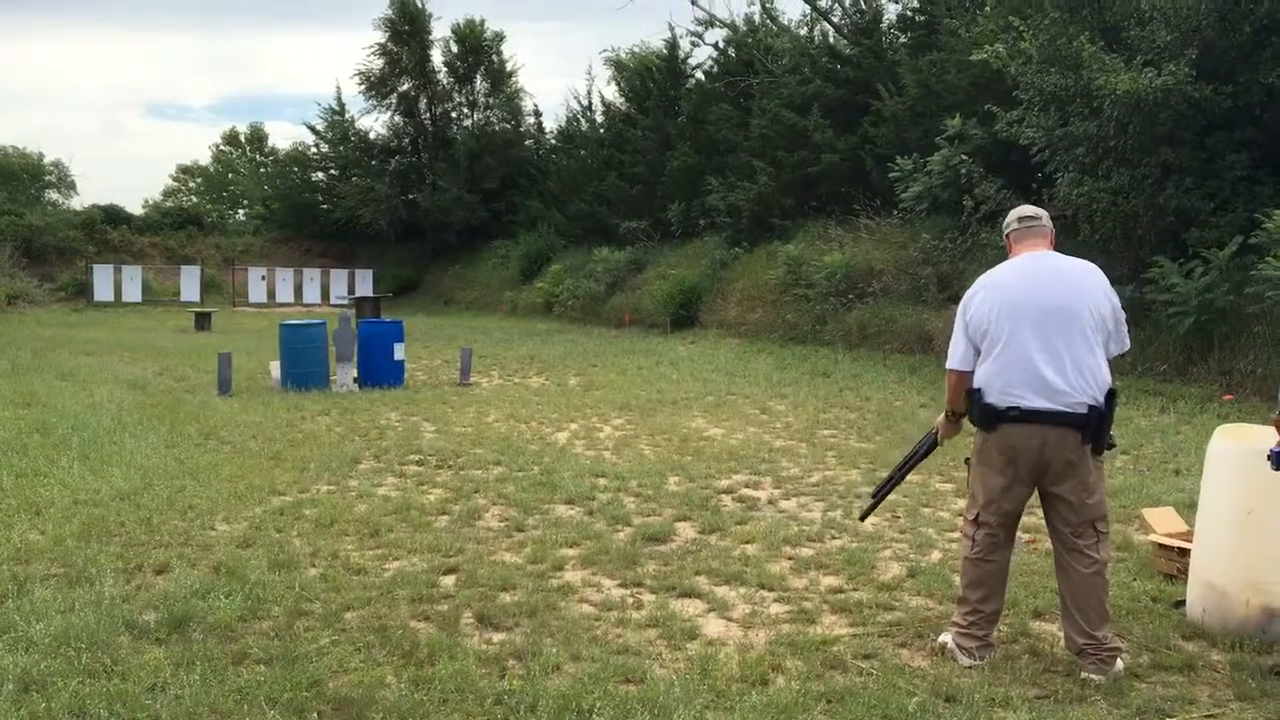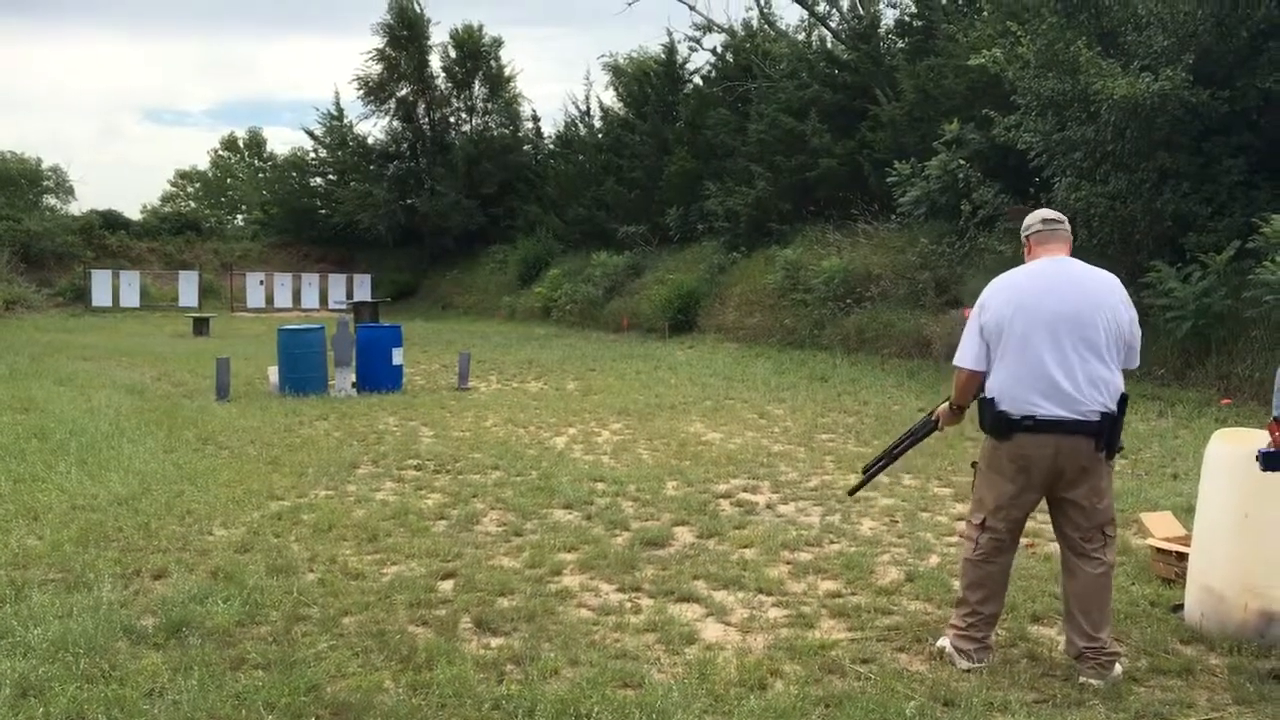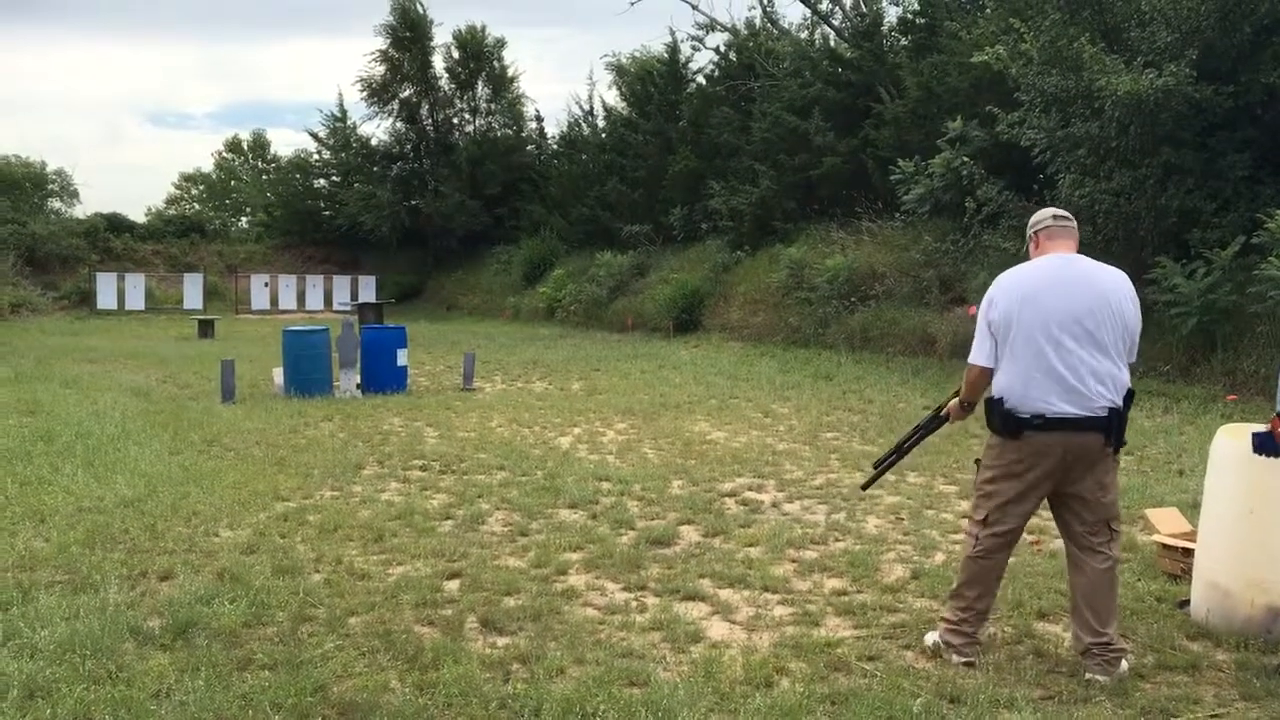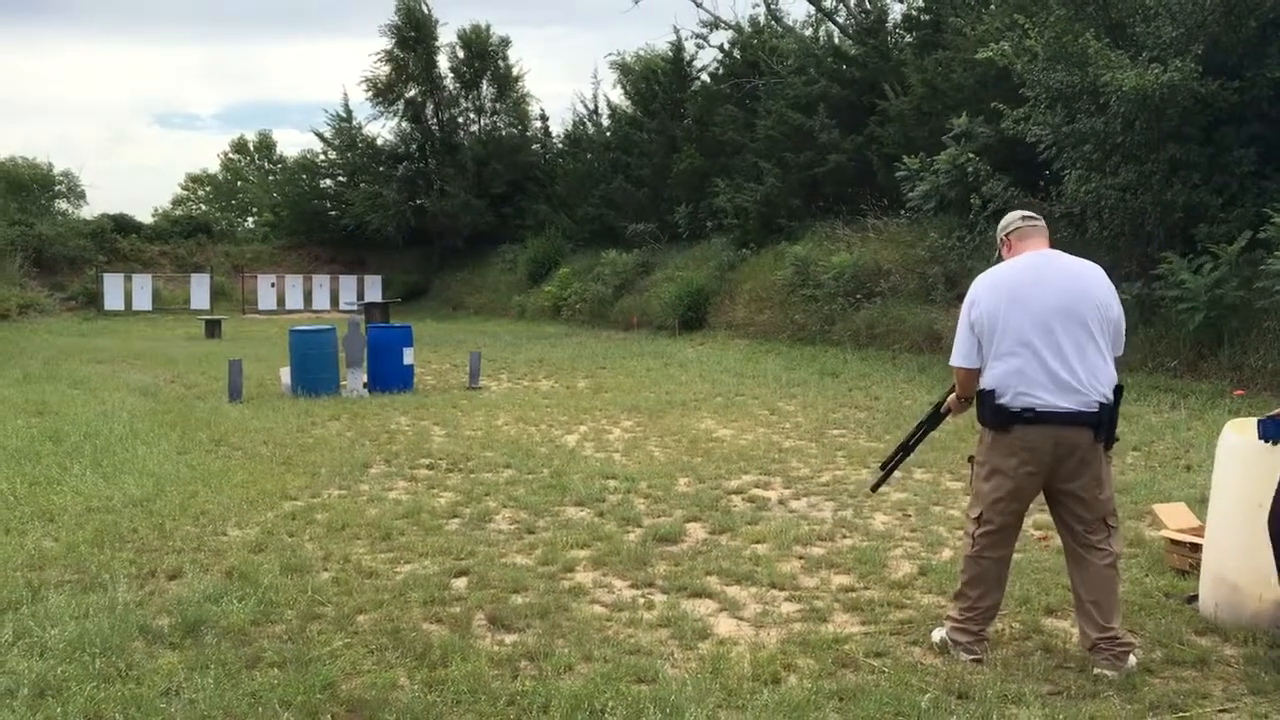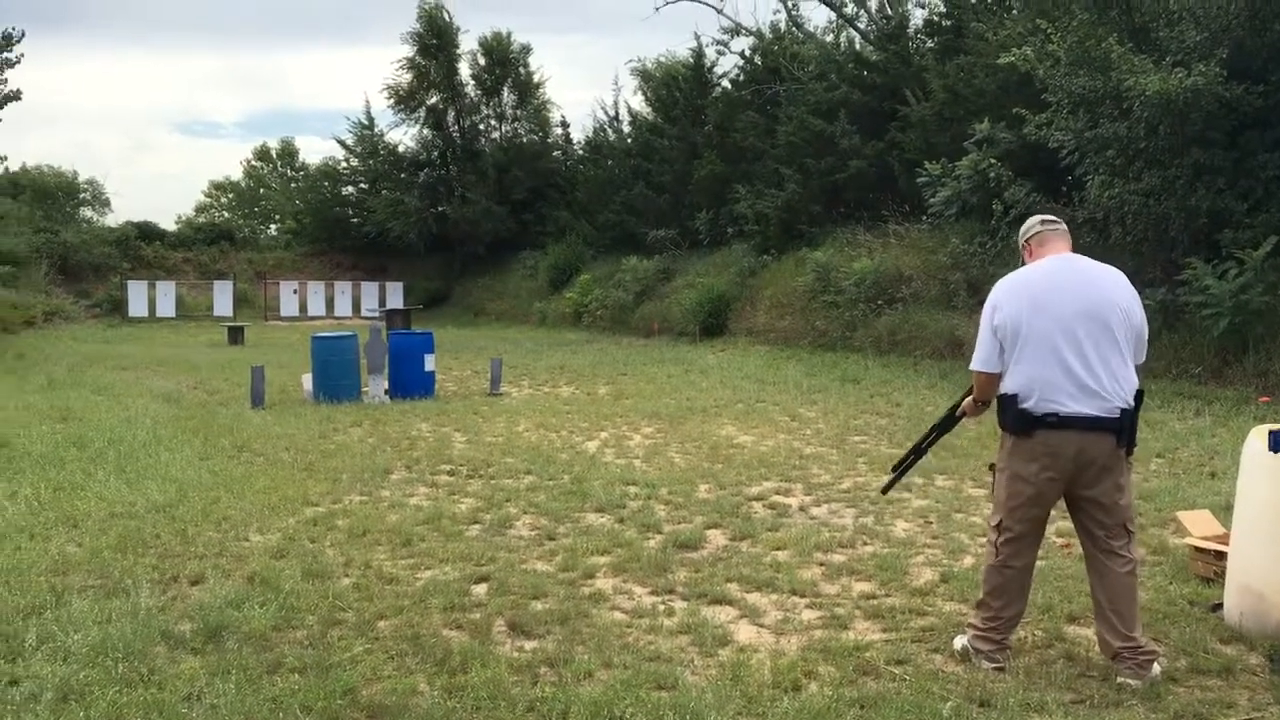
dt=0.3s
person 1, frame 1
left shoulder: (985, 286)
right shoulder: (1091, 277)
left elbow: (960, 369)
right elbow: (1115, 346)
left wrist: (952, 416)
left hip: (1004, 431)
right hip: (1075, 432)
left knee: (987, 536)
right knee: (1084, 543)
left ankle: (971, 639)
right ankle: (1096, 653)
person 1, frame 2
left shoulder: (1002, 287)
right shoulder: (1110, 287)
left elbow: (970, 368)
right elbow: (1128, 361)
left wrist: (955, 408)
left hip: (1015, 437)
right hip: (1086, 439)
left knee: (986, 541)
right knee: (1089, 549)
left ankle: (969, 645)
right ankle: (1095, 658)
person 1, frame 3
left shoulder: (1009, 283)
right shoulder: (1117, 283)
left elbow: (980, 366)
right elbow: (1126, 356)
left wrist: (965, 403)
left hip: (1022, 434)
right hip: (1094, 435)
left knee: (987, 536)
right knee: (1094, 544)
left ankle: (959, 636)
right ankle: (1102, 654)
person 1, frame 4
left shoulder: (988, 284)
right shoulder: (1094, 277)
left elbow: (966, 367)
right elbow: (1114, 349)
left wrist: (961, 399)
left hip: (1013, 430)
right hip: (1084, 430)
left knee: (989, 534)
right knee: (1093, 539)
left ankle: (966, 634)
right ankle: (1109, 648)
person 1, frame 5
left shoulder: (1009, 288)
right shoulder: (1117, 282)
left elbow: (986, 372)
right elbow: (1136, 357)
left wrist: (978, 402)
left hip: (1034, 436)
right hip: (1105, 436)
left knee: (1010, 542)
right knee: (1112, 545)
left ankle: (988, 643)
right ankle: (1132, 657)
